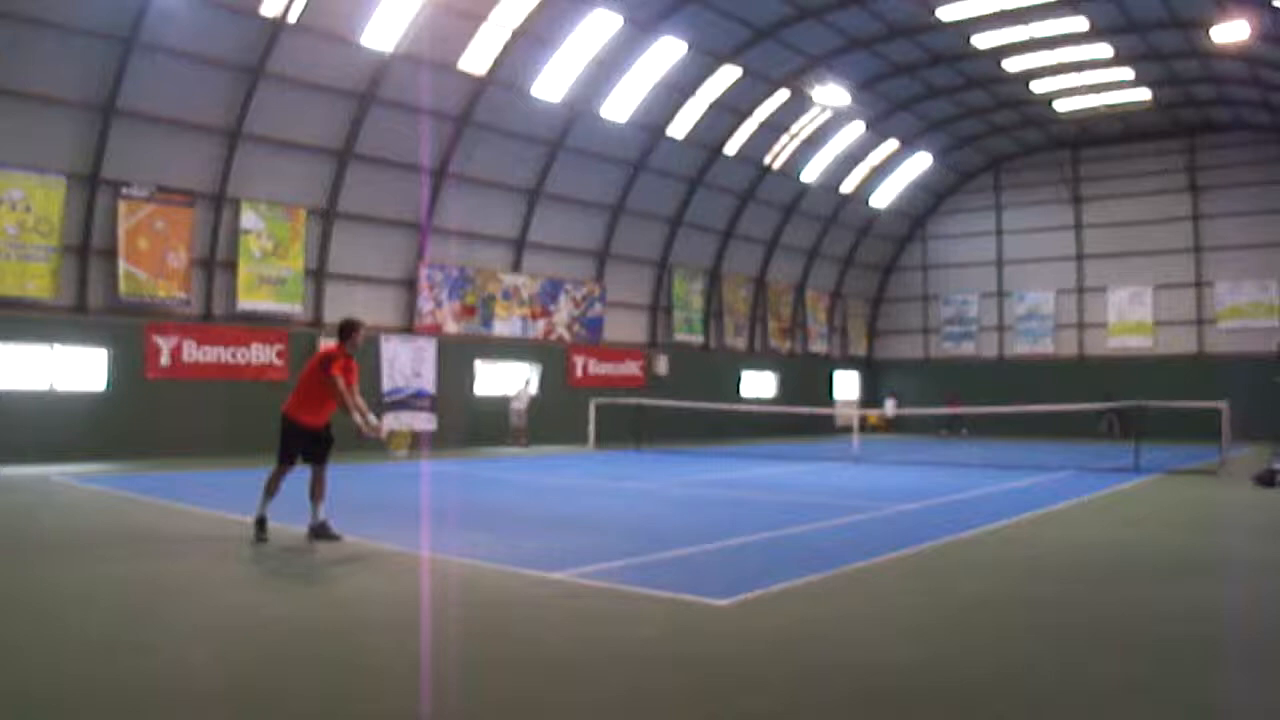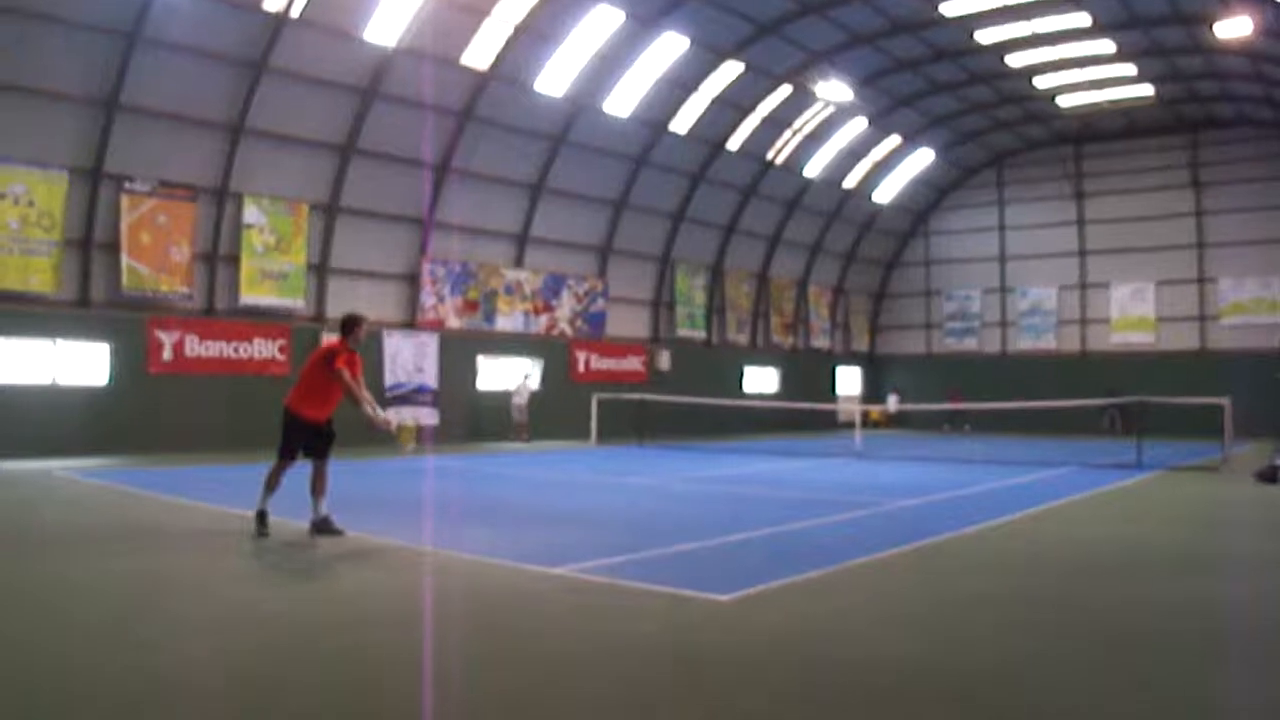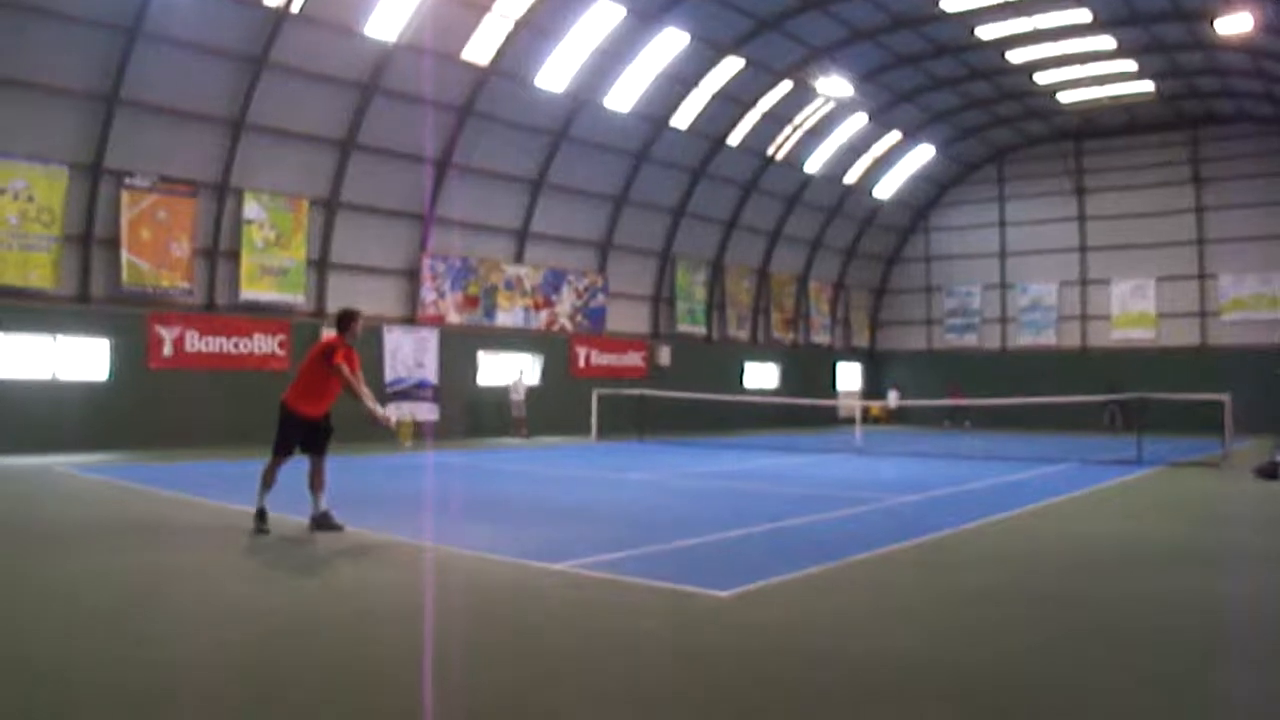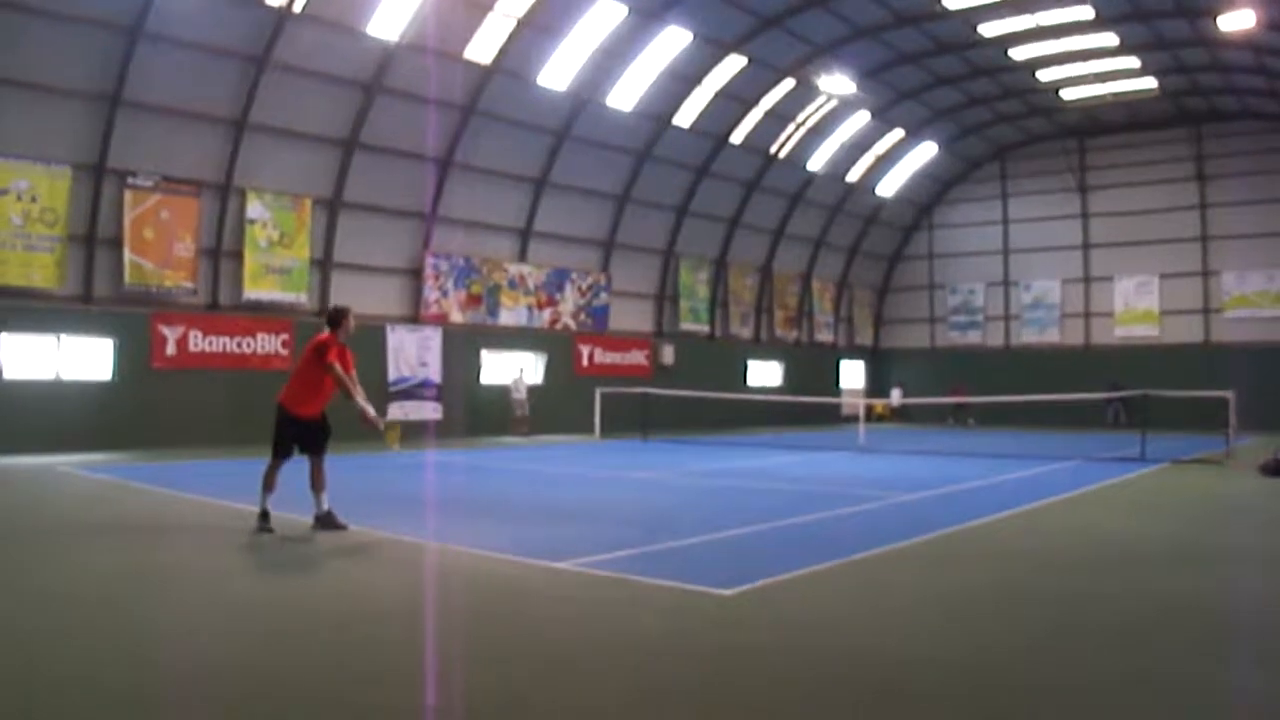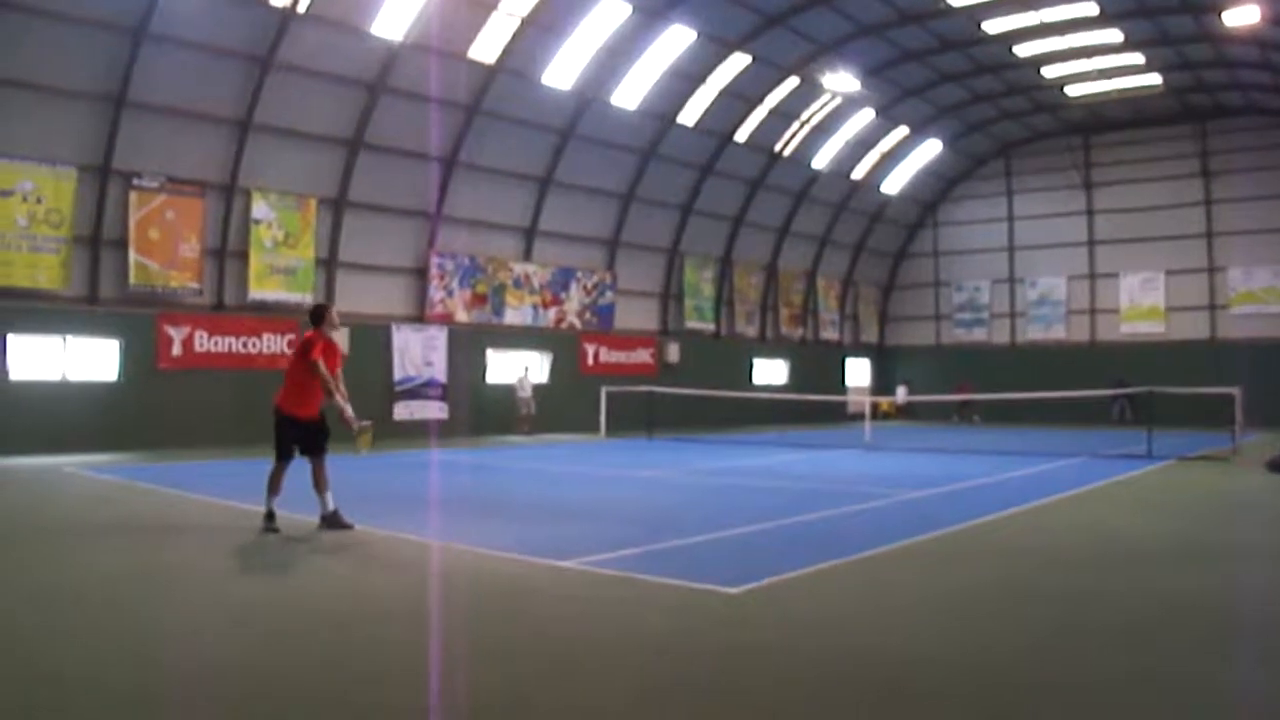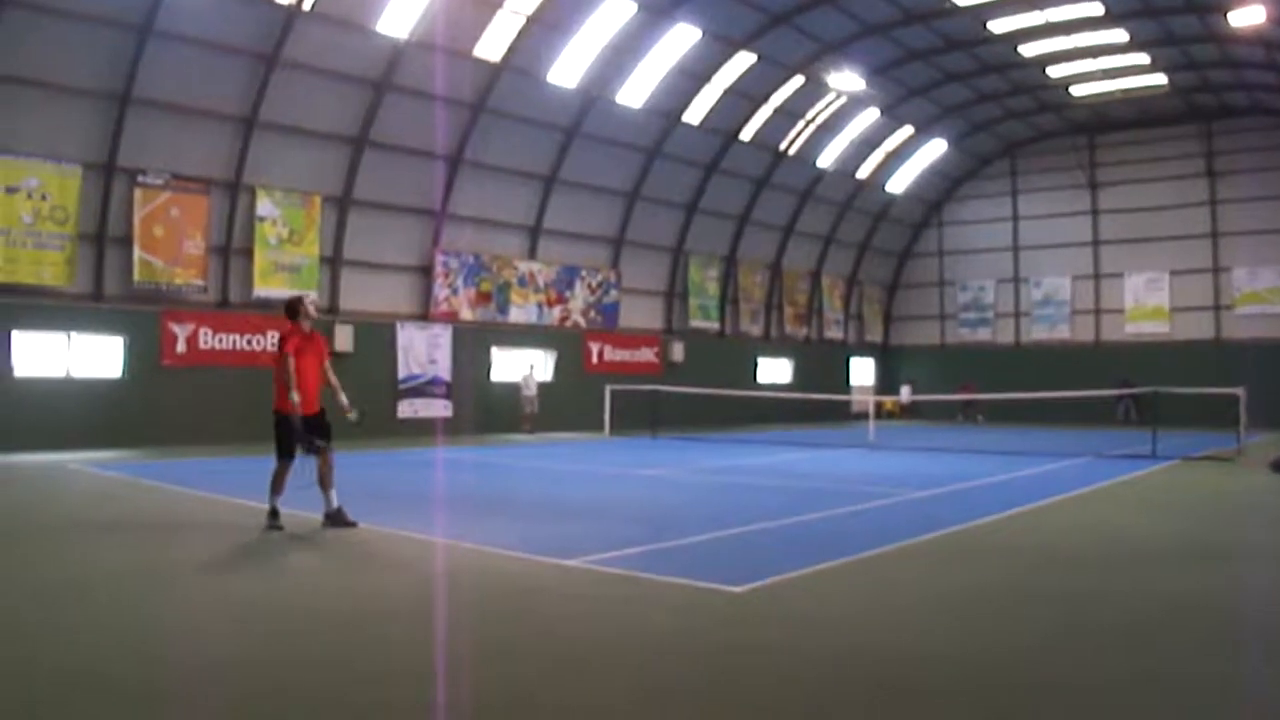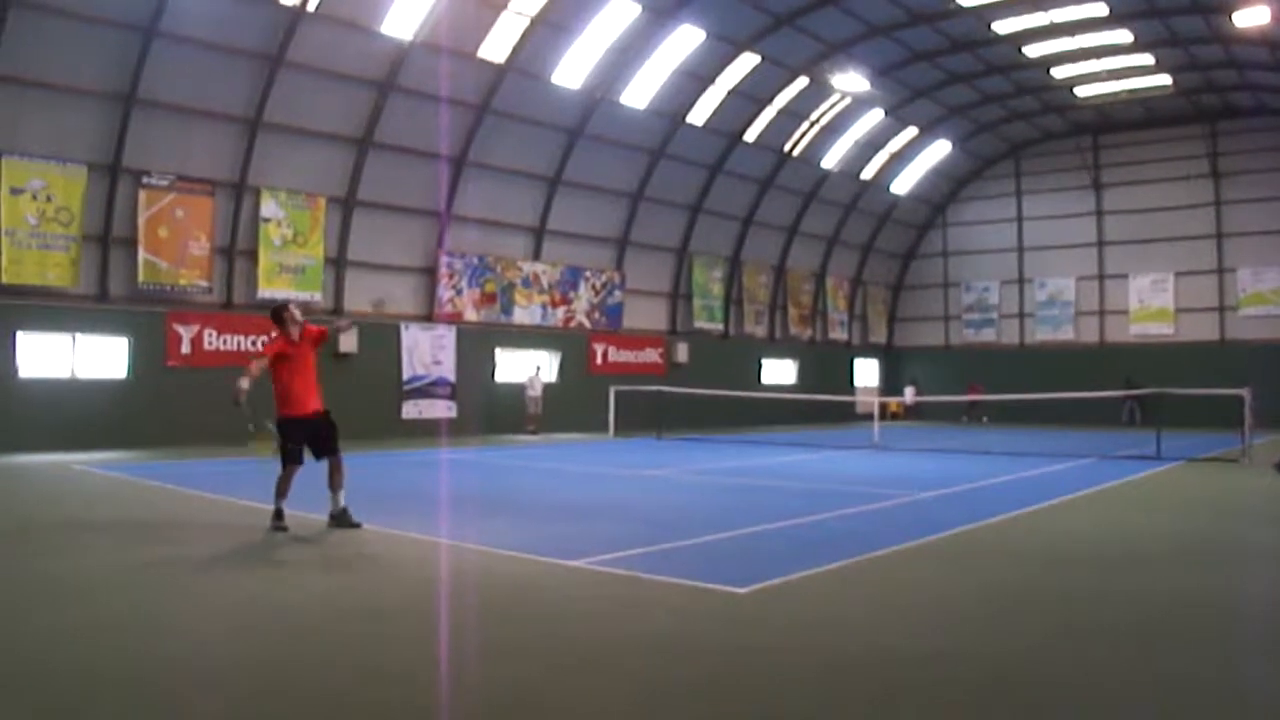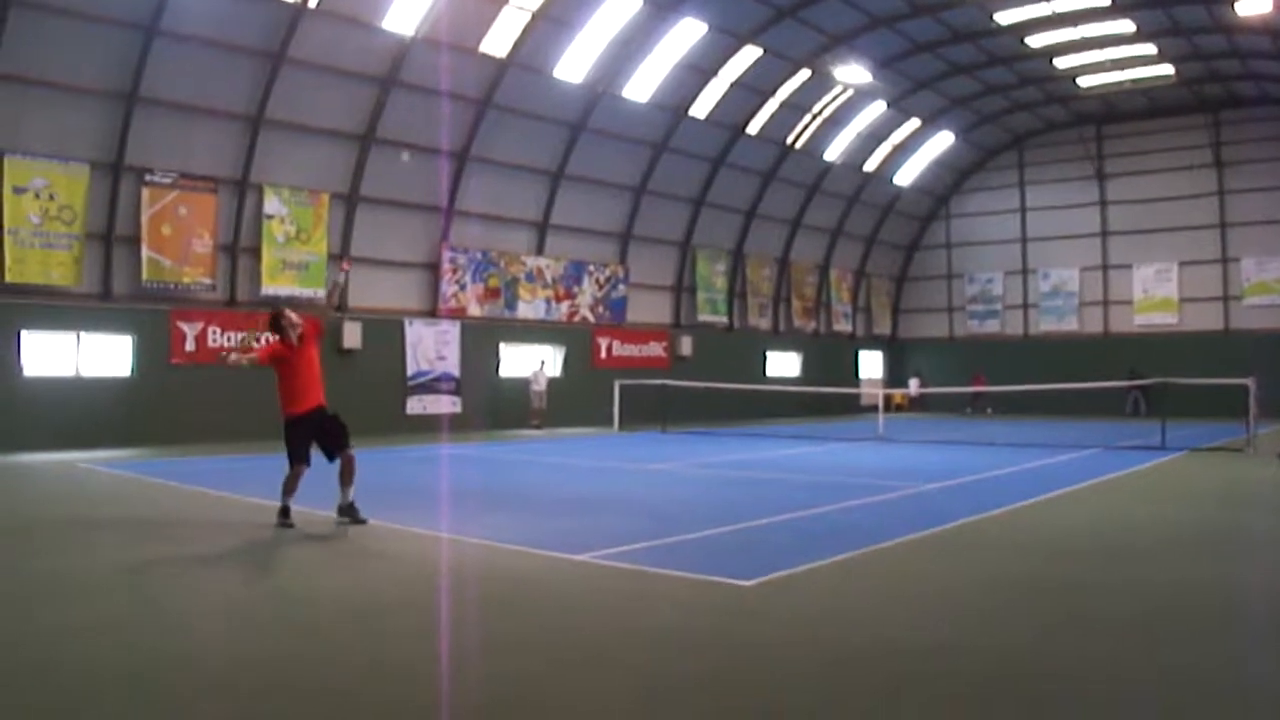
dt=0.2s
person 1, frame 1
left shoulder: (350, 363)
right shoulder: (331, 356)
left elbow: (355, 396)
right elbow: (340, 393)
left wrist: (371, 420)
right wrist: (359, 421)
left hip: (319, 423)
right hip: (297, 420)
left knee: (320, 469)
right knee: (283, 468)
left ankle: (317, 523)
right ankle: (260, 518)
person 1, frame 2
left shoulder: (353, 358)
right shoulder: (334, 352)
left elbow: (362, 389)
right elbow: (348, 387)
left wrist: (380, 414)
right wrist: (370, 414)
left hip: (320, 418)
right hip: (298, 414)
left knee: (321, 464)
right knee: (284, 463)
left ankle: (319, 518)
right ankle: (262, 512)
person 1, frame 3
left shoulder: (350, 353)
right shoulder: (332, 346)
left elbow: (360, 384)
right elbow: (348, 382)
left wrist: (380, 411)
right wrist: (372, 408)
left hip: (318, 414)
right hip: (295, 410)
left knee: (318, 460)
right knee: (279, 459)
left ankle: (319, 513)
right ankle: (261, 510)
person 1, frame 4
left shoulder: (344, 351)
right shoulder: (325, 344)
left elbow: (354, 384)
right elbow: (340, 380)
left wrist: (370, 411)
right wrist: (363, 407)
left hip: (315, 414)
right hip: (292, 411)
left knee: (318, 460)
right knee: (278, 461)
left ankle: (323, 513)
right ankle: (264, 512)
person 1, frame 5
left shoulder: (333, 348)
right shoulder: (311, 341)
left elbow: (338, 381)
right elbow: (322, 377)
left wrist: (348, 411)
right wrist: (343, 407)
left hip: (313, 414)
right hip: (289, 413)
left knee: (319, 461)
right knee: (283, 463)
left ankle: (328, 513)
right ankle: (269, 513)
person 1, frame 6
left shoulder: (318, 339)
right shoulder: (290, 336)
left elbow: (327, 371)
right elbow: (289, 368)
left wrist: (341, 396)
right wrist: (293, 396)
left hip: (313, 410)
right hip: (288, 411)
left knee: (325, 457)
right knee: (285, 462)
left ankle: (332, 510)
right ankle: (273, 511)
person 1, frame 7
left shoulder: (310, 334)
right shoulder: (276, 344)
left elbow: (340, 327)
right elbow: (260, 364)
right wrist: (245, 382)
left hip: (316, 412)
right hip: (290, 416)
left knee: (336, 458)
right knee: (291, 468)
left ankle: (338, 512)
right ankle: (278, 513)
person 1, frame 8
left shoulder: (310, 335)
right shoulder: (277, 350)
left elbow: (329, 306)
right elbow: (249, 359)
left wrist: (340, 278)
right wrist: (234, 358)
left hip: (320, 410)
right hip: (296, 417)
left knee: (348, 456)
right knee: (299, 468)
left ankle: (346, 504)
right ankle: (285, 508)
